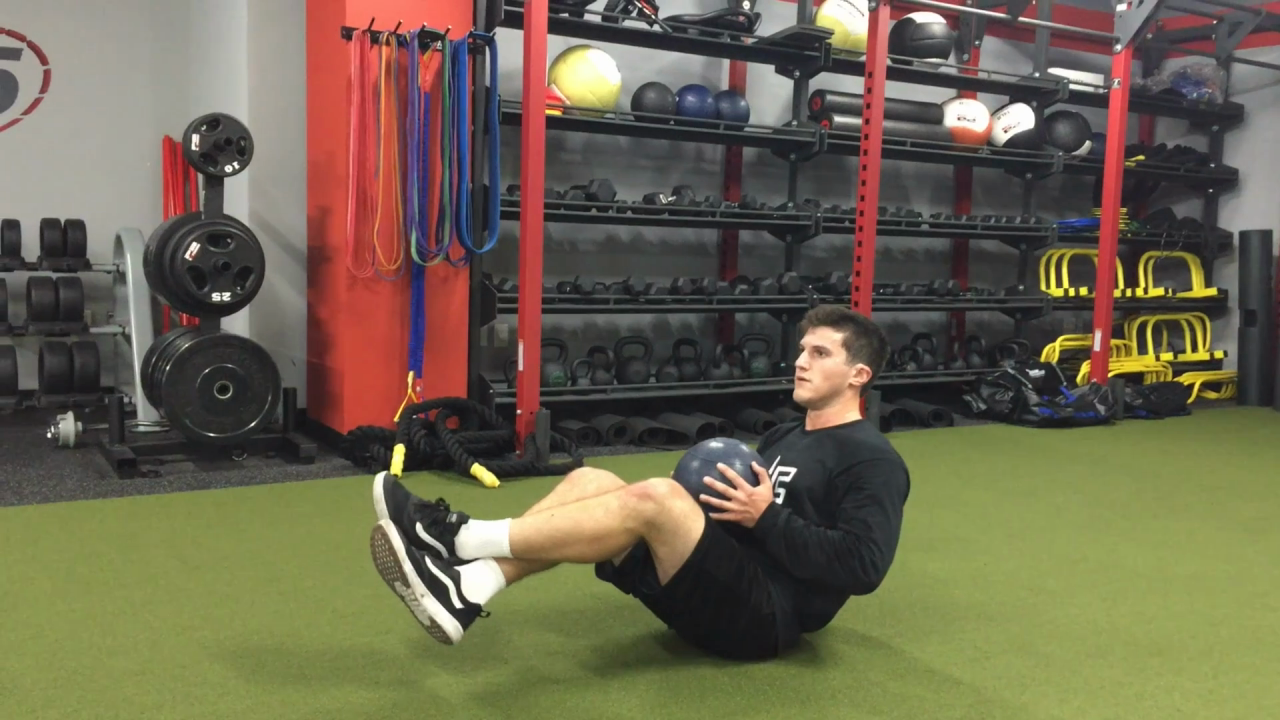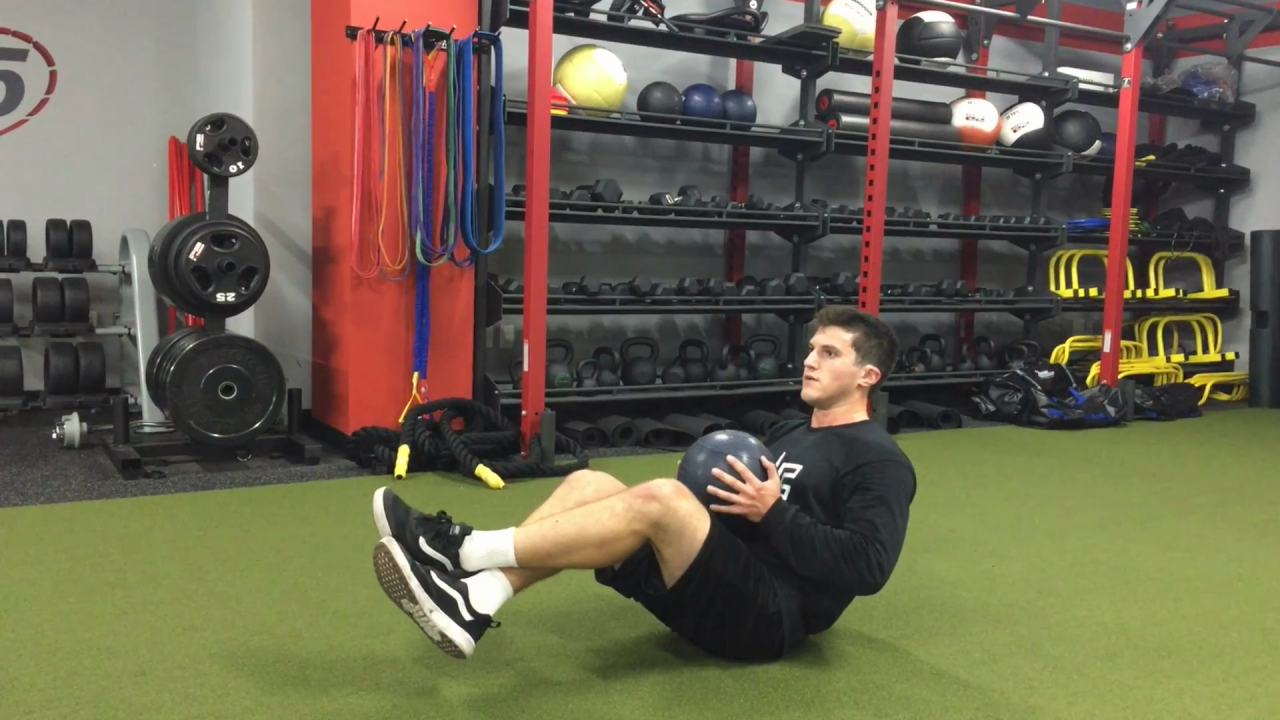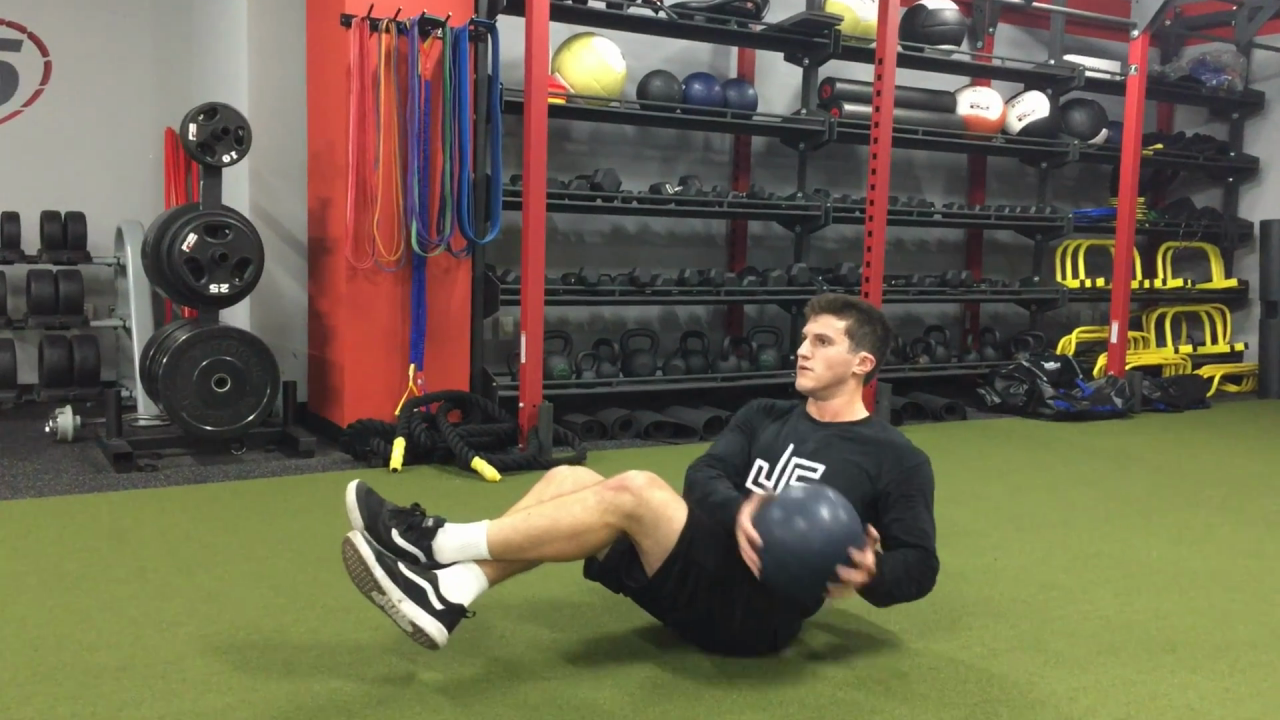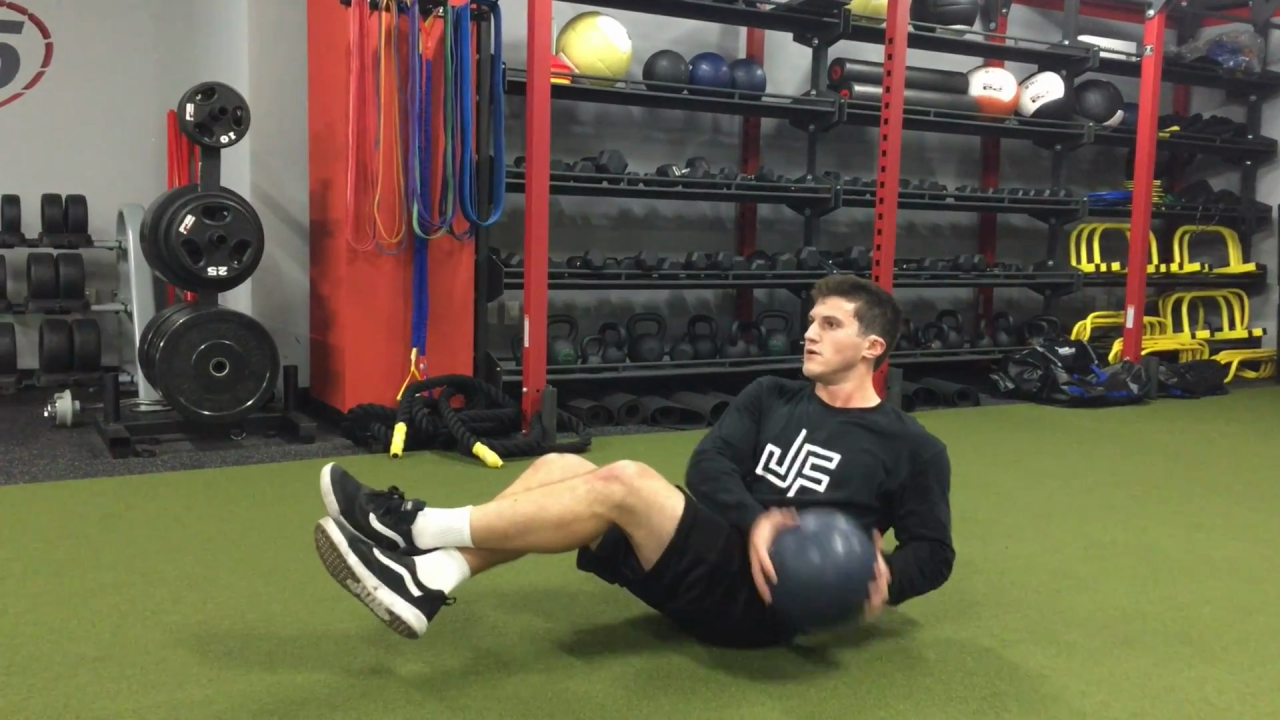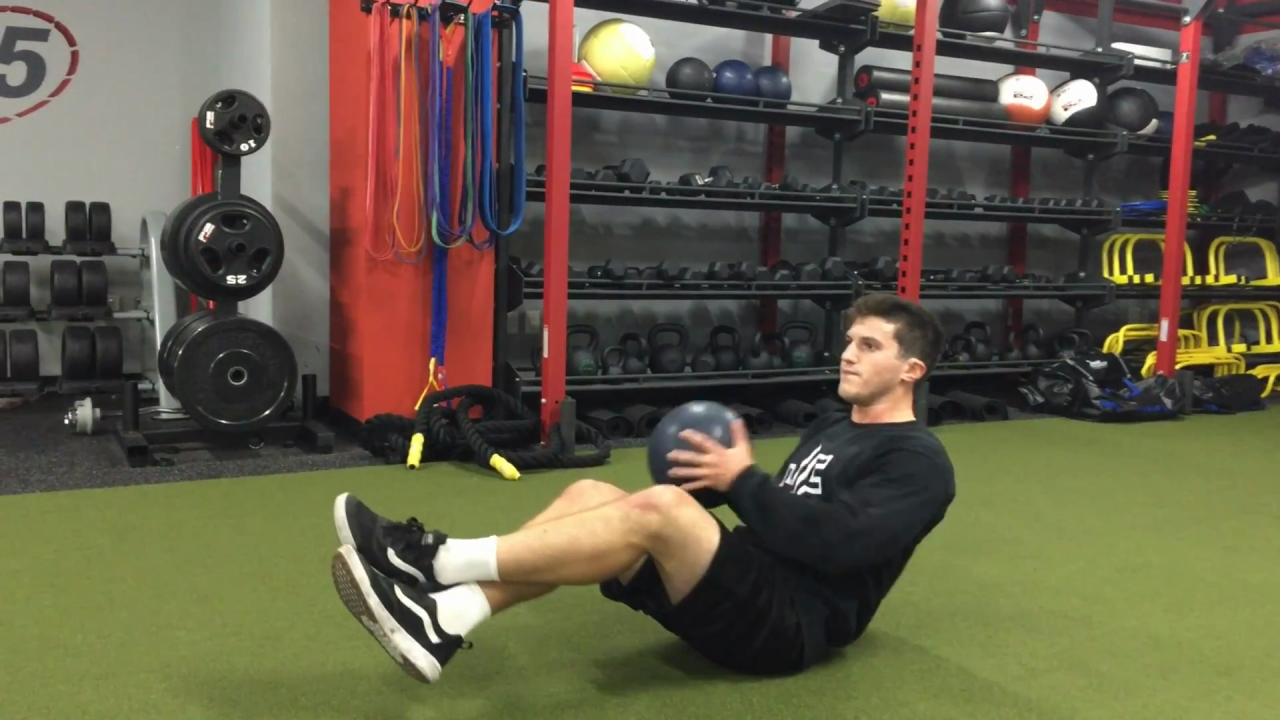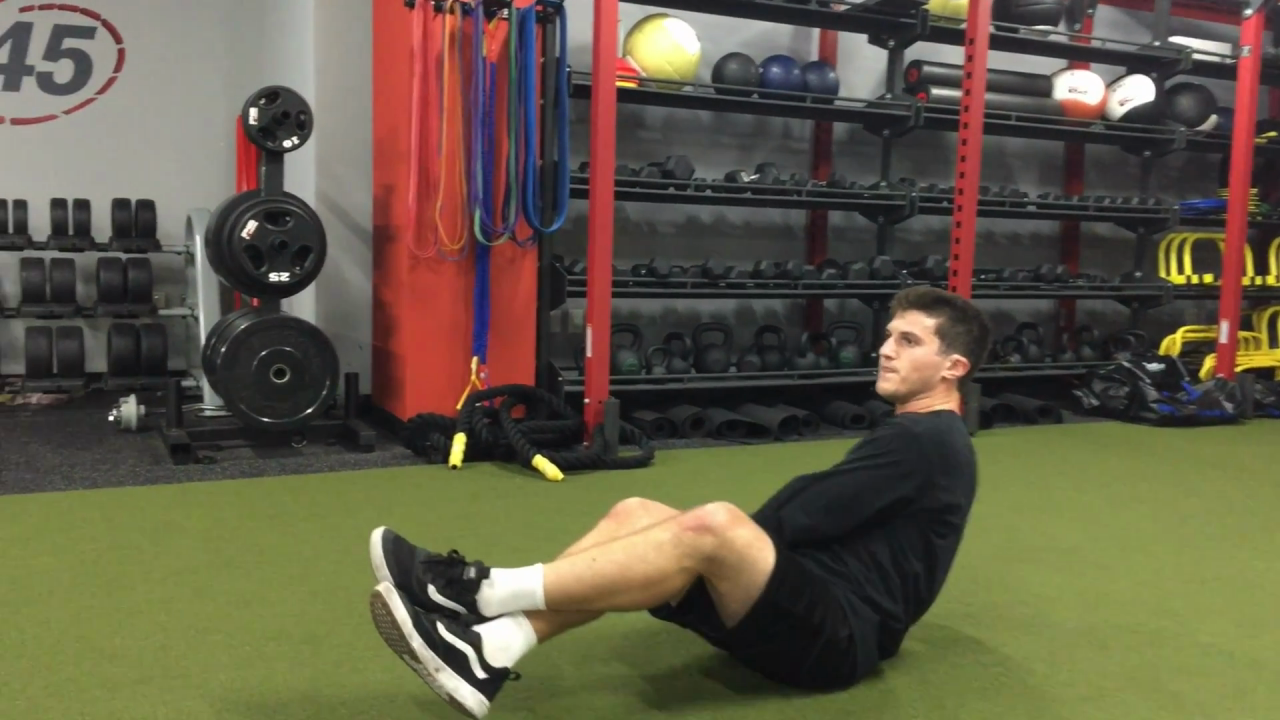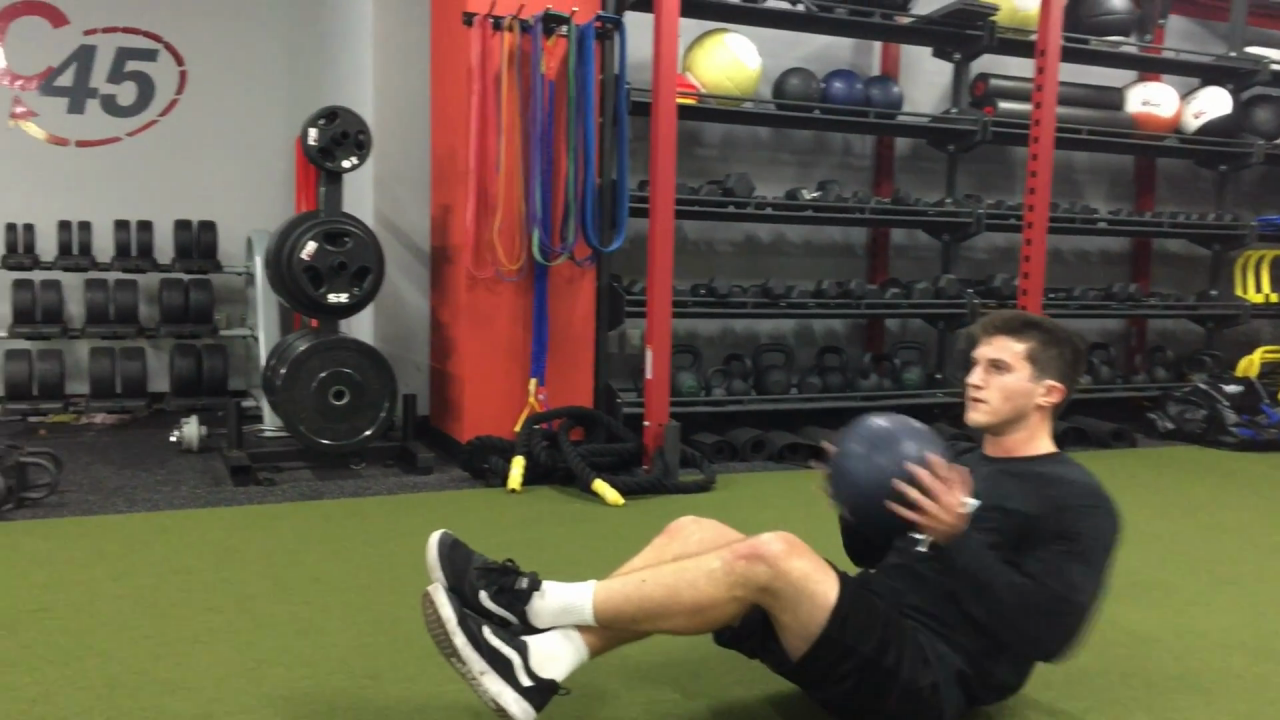
dt=0.5s
person 1, frame 1
left shoulder: (872, 461)
right shoulder: (784, 437)
left elbow: (862, 566)
left wrist: (767, 518)
right wrist: (711, 503)
left hip: (762, 614)
right hip: (714, 586)
left knee: (656, 496)
right knee: (590, 481)
left ankle: (465, 538)
right ankle: (465, 590)
person 1, frame 2
left shoulder: (878, 461)
right shoulder: (786, 434)
left elbow: (865, 567)
left wrist: (774, 513)
right wrist: (711, 496)
left hip: (769, 615)
right hip: (717, 587)
left knee: (661, 497)
right knee: (587, 484)
left ankle: (469, 550)
right ankle: (473, 602)
person 1, frame 3
left shoulder: (895, 461)
right shoulder: (767, 417)
left elbow: (919, 567)
right elbow: (704, 474)
left wrist: (871, 574)
right wrist: (738, 510)
left hip: (758, 607)
right hip: (709, 569)
left knee: (636, 489)
right knee: (571, 479)
left ankle: (444, 542)
right ankle: (447, 594)
person 1, frame 4
left shoulder: (911, 449)
right shoulder: (773, 396)
left elbow: (933, 556)
right elbow: (707, 464)
left wrist: (885, 577)
right wrist: (754, 519)
left hip: (759, 597)
right hip: (716, 556)
left knee: (626, 481)
right knee: (561, 467)
left ankle: (425, 528)
right ankle: (424, 581)
person 1, frame 5
left shoulder: (918, 460)
right shoulder: (833, 428)
left elbow: (840, 545)
left wrist: (749, 479)
right wrist: (733, 477)
left hip: (789, 623)
right hip: (743, 586)
left knee: (660, 506)
right knee: (591, 495)
left ankle: (447, 561)
right ankle: (442, 620)
person 1, frame 6
left shoulder: (928, 440)
right shoulder: (910, 435)
left elbow: (807, 508)
left wrist: (742, 529)
right wrist: (751, 532)
left hip: (839, 633)
right hip: (802, 597)
left knee: (715, 524)
right knee: (637, 514)
left ankle: (490, 590)
right ankle: (487, 652)
person 1, frame 7
left shoulder: (1074, 501)
right shoulder: (967, 463)
left elbow: (1046, 633)
left wrist: (956, 538)
right hip: (873, 626)
left knee: (772, 554)
right knee: (693, 533)
left ankle: (541, 603)
right ankle: (540, 663)
